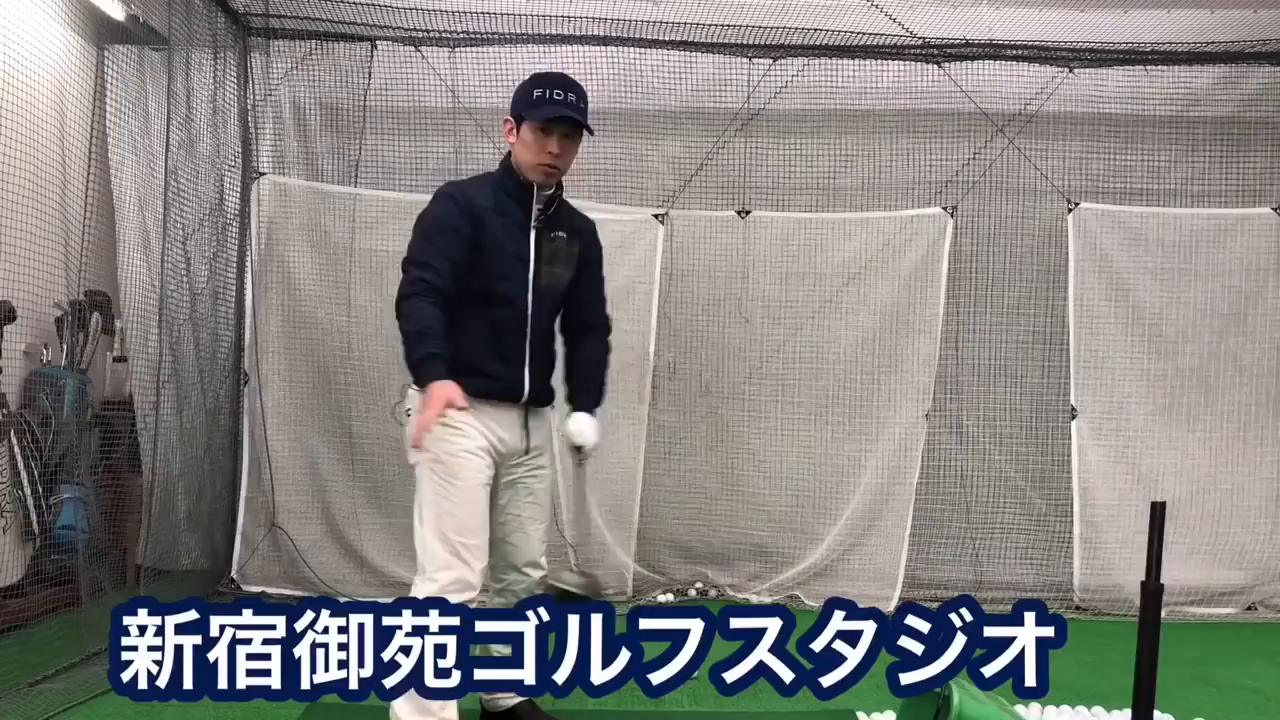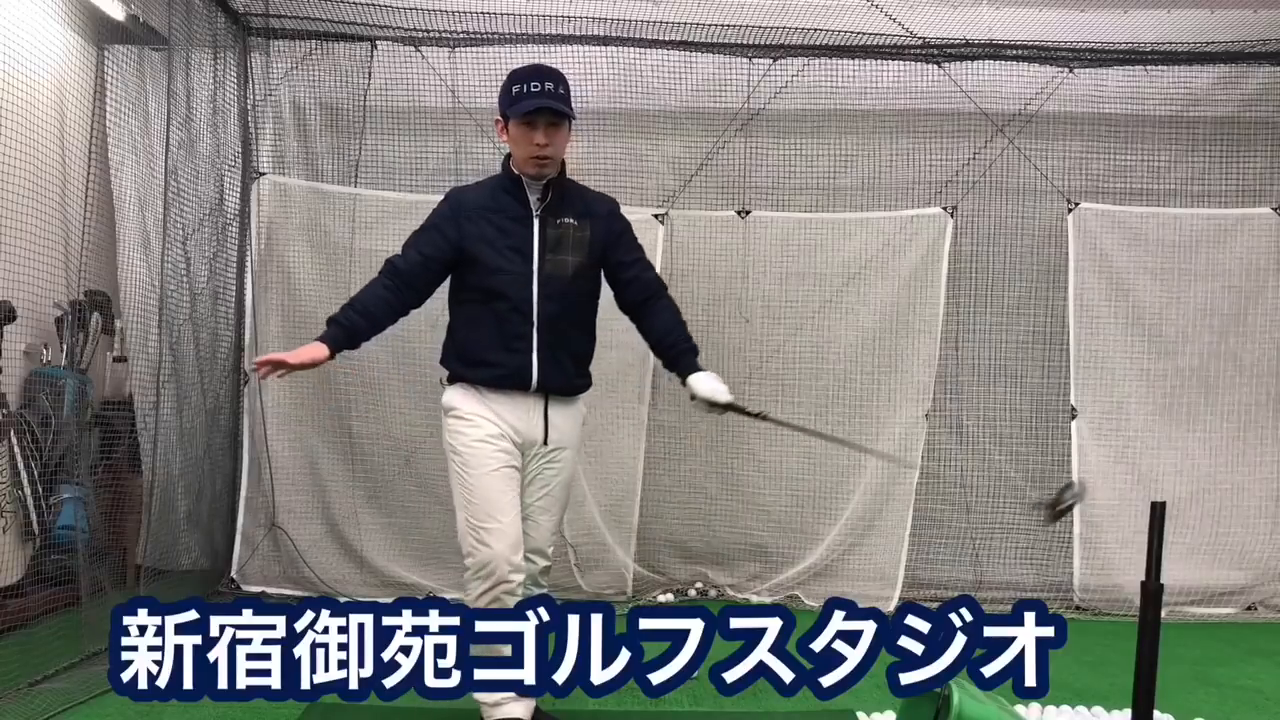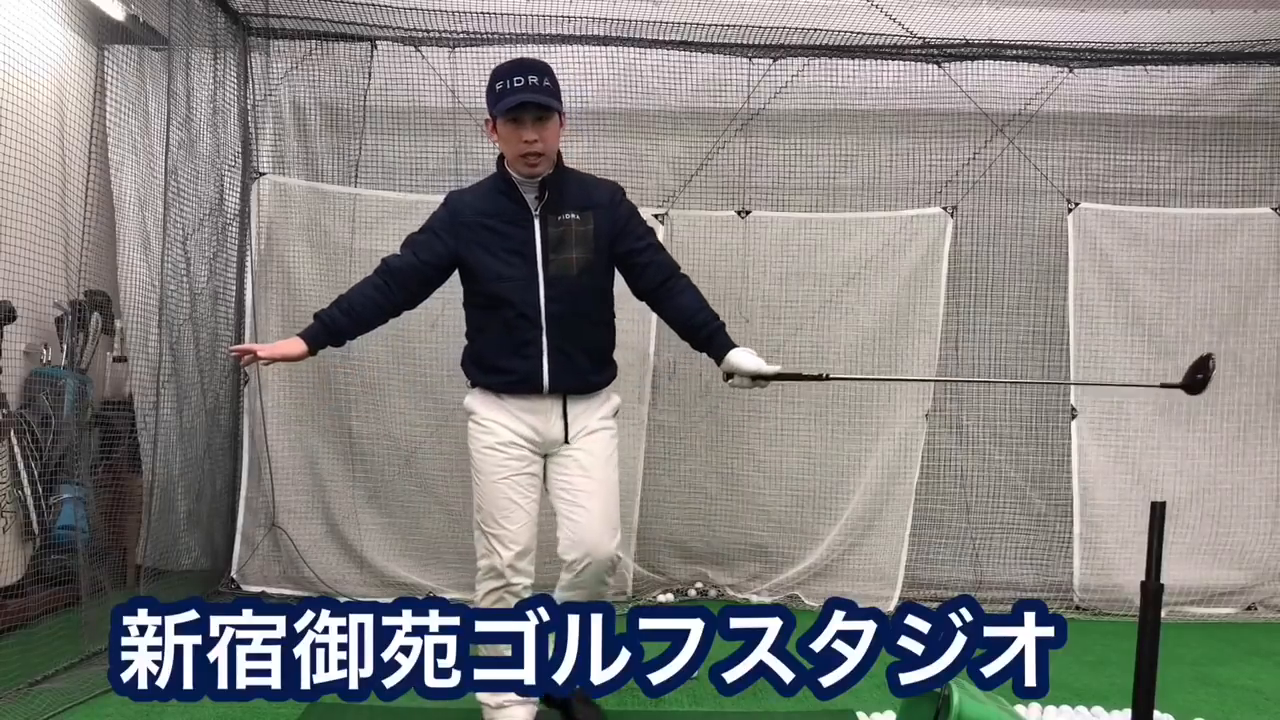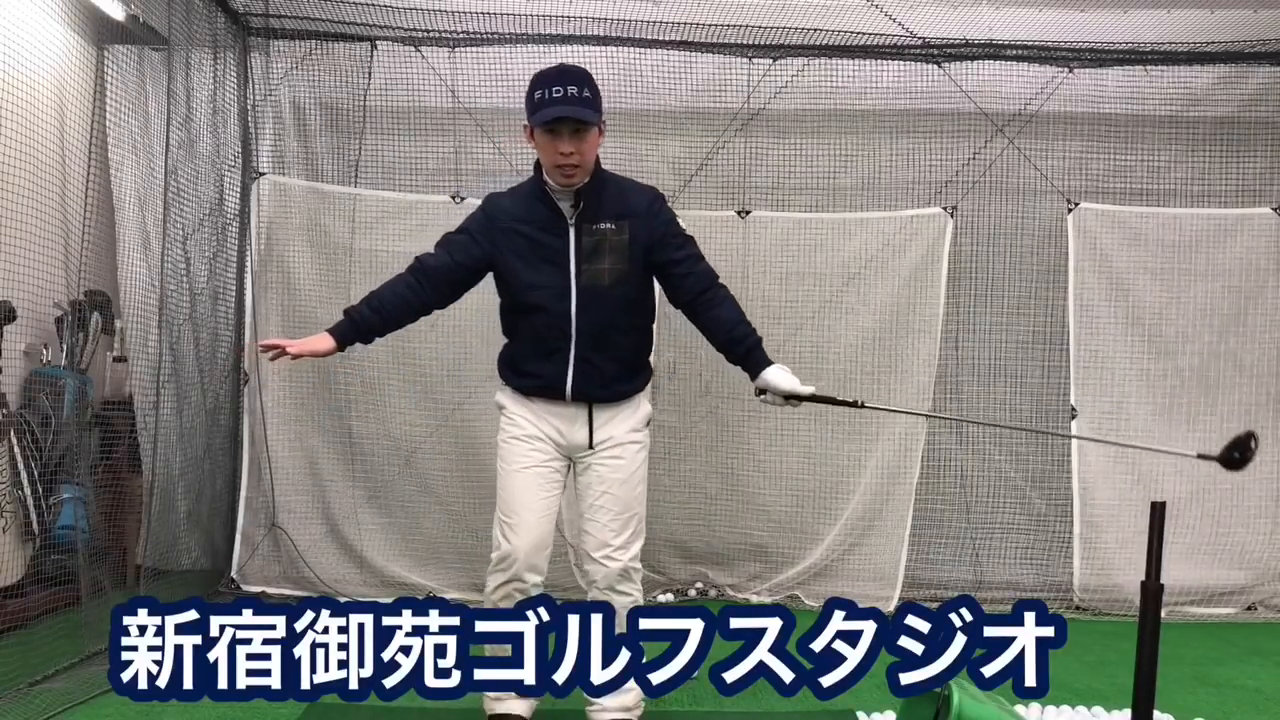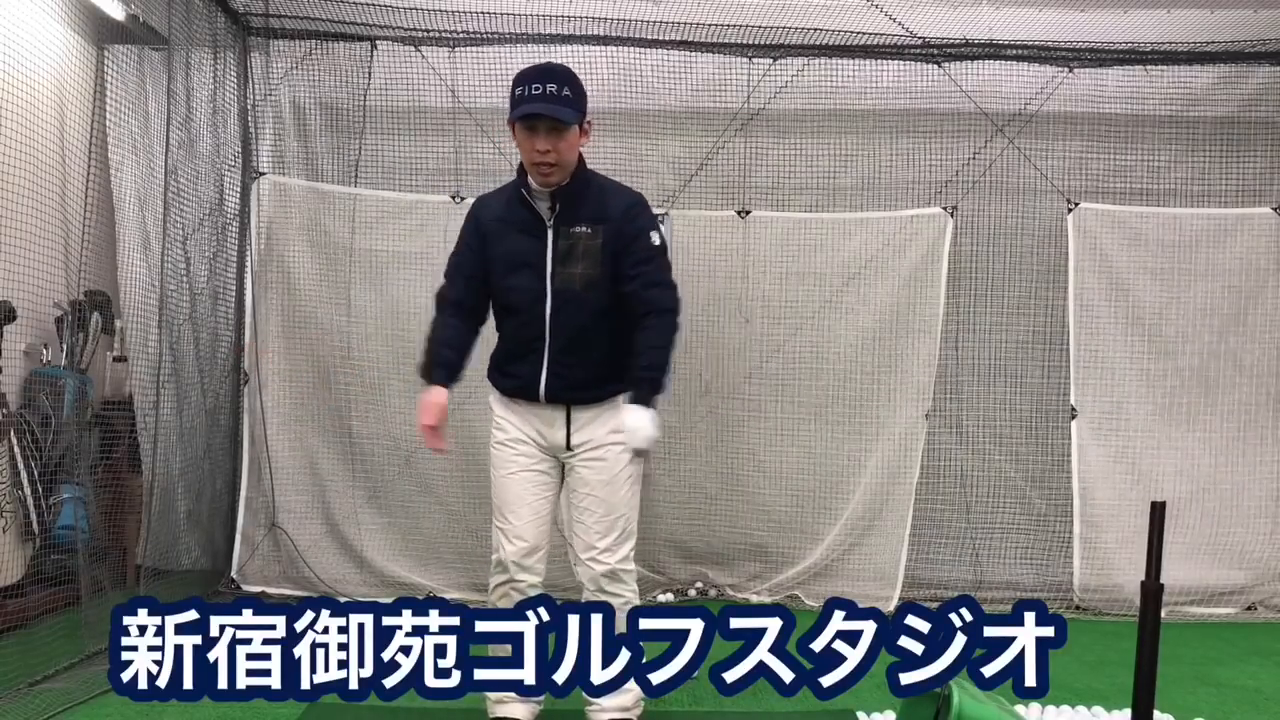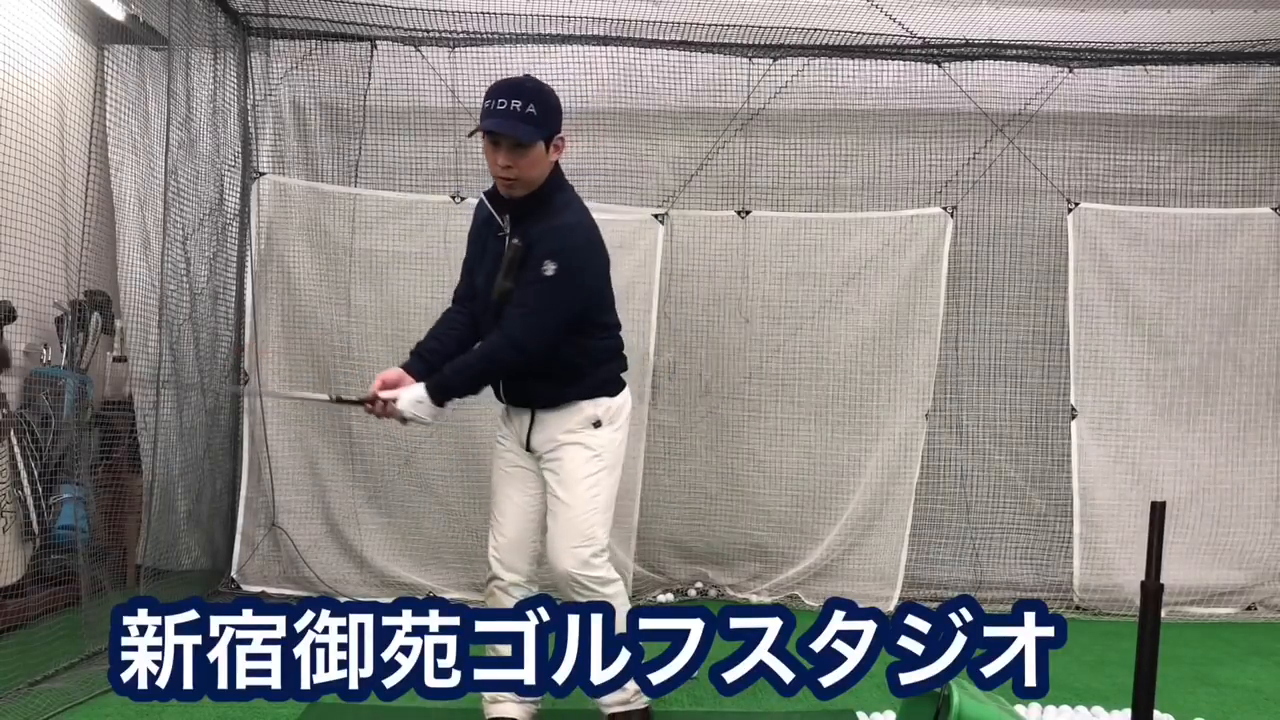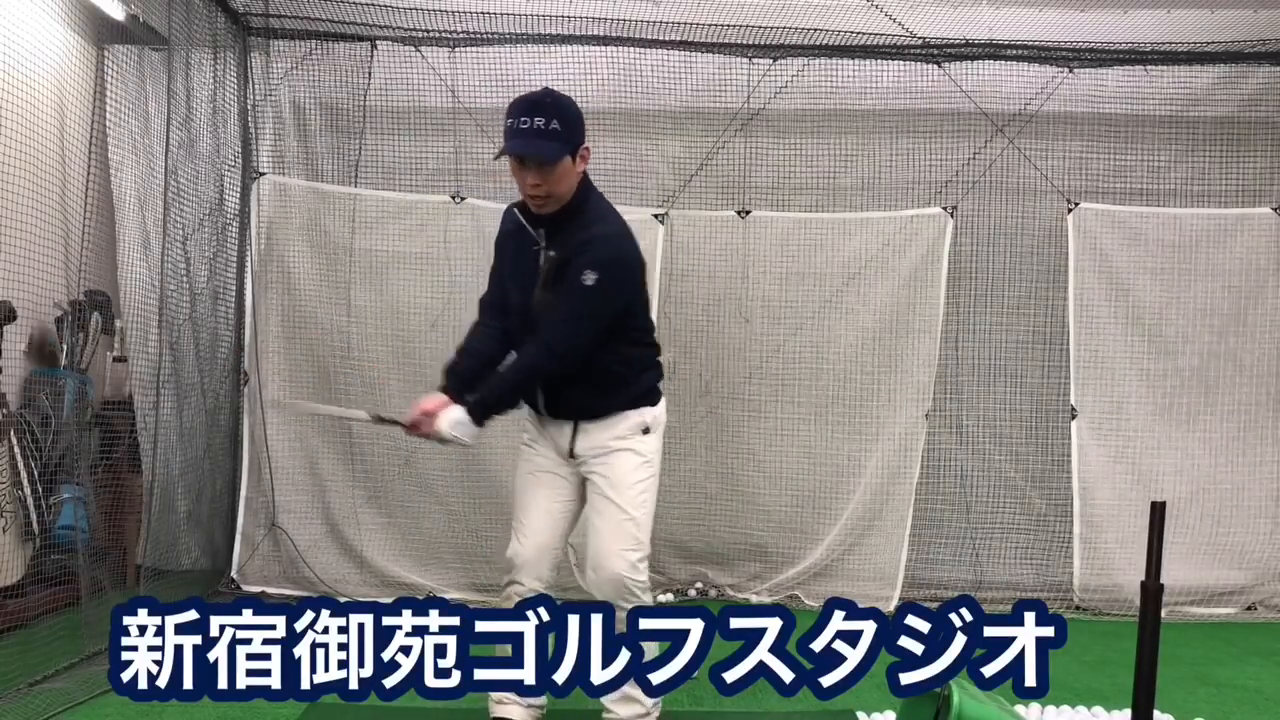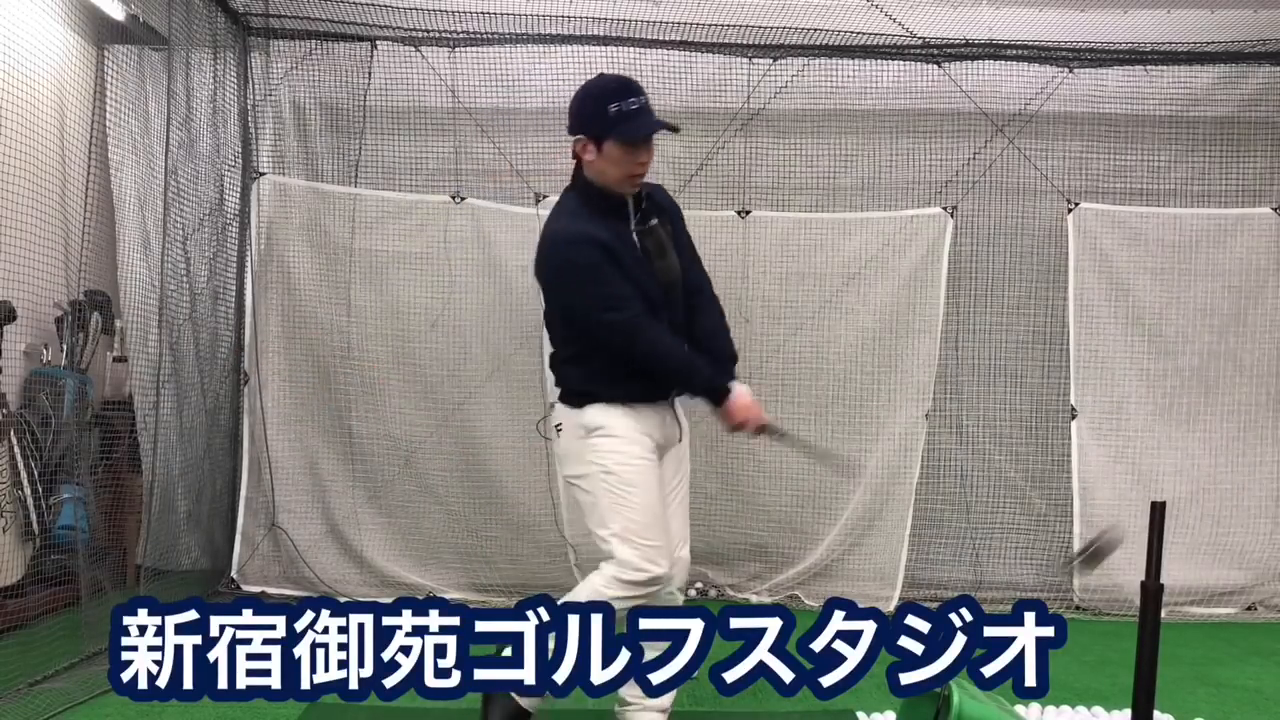
dt=0.4s
person 1, frame 1
left shoulder: (577, 231)
right shoulder: (462, 205)
left elbow: (588, 327)
right elbow: (422, 294)
left wrist: (584, 406)
right wrist: (434, 378)
left hip: (530, 421)
right hip: (460, 414)
left knee: (523, 569)
right knee: (454, 577)
person 1, frame 2
left shoulder: (598, 215)
right shoulder: (466, 208)
left elbow: (645, 295)
right elbow: (402, 281)
left wrist: (691, 368)
right wrist: (330, 342)
left hip: (560, 412)
right hip: (479, 407)
left knee: (533, 564)
right knee: (494, 563)
person 1, frame 3
left shoulder: (602, 202)
right shoulder: (466, 212)
left elbow: (662, 281)
right elbow: (395, 282)
left wrist: (724, 348)
right wrist: (310, 338)
left hip: (587, 409)
right hip: (500, 412)
left knee: (594, 550)
right knee: (504, 568)
person 1, frame 4
left shoulder: (641, 209)
right shoulder: (503, 215)
left elbow: (700, 291)
right elbow: (429, 280)
left wrist: (759, 364)
right wrist: (339, 334)
left hip: (618, 415)
right hip: (530, 413)
left knee: (613, 567)
right knee: (516, 557)
person 1, frame 5
left shoulder: (622, 211)
right shoulder: (490, 215)
left elbow: (653, 313)
right elbow: (459, 306)
left wrist: (639, 401)
right wrist: (438, 380)
left hip: (603, 414)
right hip: (517, 414)
left knee: (606, 567)
right knee: (515, 566)
person 1, frame 6
left shoulder: (567, 233)
right shoulder: (492, 213)
left elbow: (518, 340)
right elbow: (468, 309)
left wrist: (431, 392)
right wrist: (415, 368)
left hip: (584, 414)
right hip: (520, 415)
left knee: (579, 559)
right knee: (508, 567)
person 1, frame 7
left shoulder: (605, 241)
right shoulder: (515, 228)
left elbow: (553, 351)
right elbow: (495, 321)
left wrist: (471, 411)
right wrist: (449, 389)
left hip: (621, 425)
right hip: (548, 425)
left knee: (615, 573)
right knee: (526, 566)
person 1, frame 8
left shoulder: (657, 207)
right shoulder: (570, 237)
left elbow: (697, 300)
right elbow: (636, 334)
left wrist: (725, 384)
right wrist: (721, 390)
left hip: (659, 411)
right hip: (602, 420)
left knee: (668, 571)
right knee: (635, 568)
